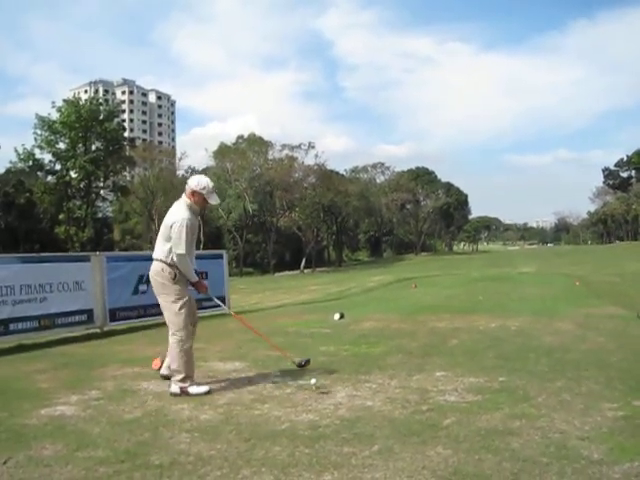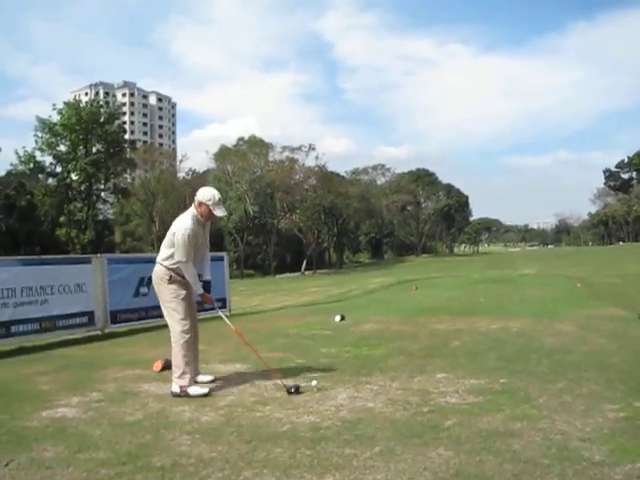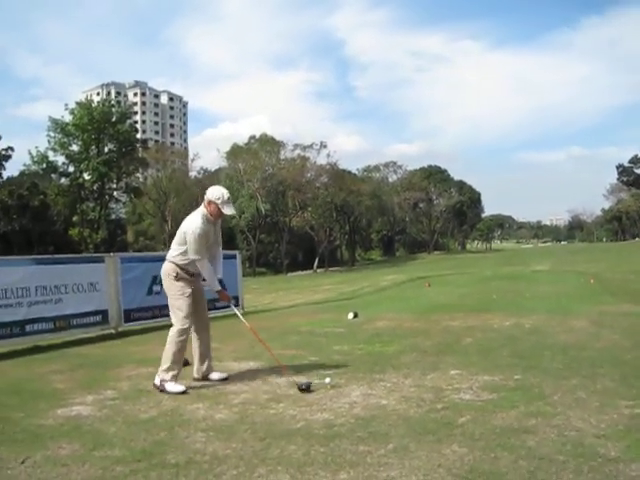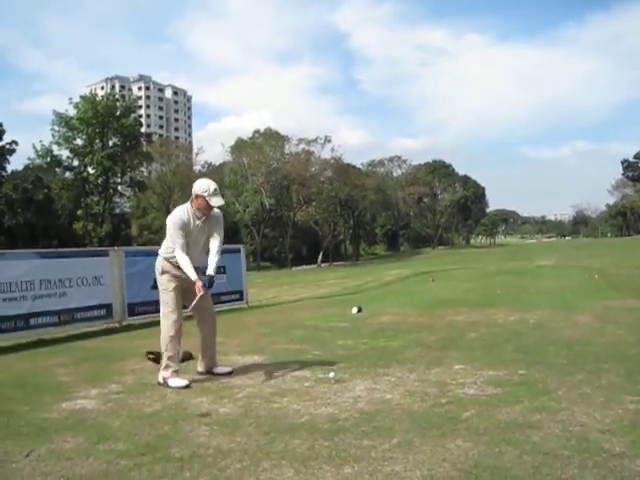
dt=0.3s
person 1, frame 1
left shoulder: (189, 210)
right shoulder: (182, 217)
right elbow: (180, 256)
left wrist: (193, 276)
right wrist: (195, 280)
left hip: (171, 273)
right hip: (167, 274)
left knee: (188, 321)
right knee: (181, 328)
left ankle: (171, 367)
right ankle: (181, 383)
person 1, frame 2
left shoulder: (203, 222)
right shoulder: (185, 227)
left elbow: (203, 252)
right elbow: (185, 263)
left wrist: (206, 281)
right wrist: (201, 292)
left hip: (180, 277)
right hip: (167, 277)
left knee: (191, 325)
right knee: (181, 327)
left ankle: (190, 373)
right ankle: (181, 383)
person 1, frame 3
left shoulder: (214, 220)
right shoulder: (195, 225)
left elbow: (216, 249)
right elbow: (201, 261)
left wrist: (219, 278)
right wrist: (218, 289)
left hip: (192, 275)
right hip: (176, 274)
left knee: (201, 323)
right knee: (181, 324)
left ankle: (203, 370)
right ankle: (165, 377)
person 1, frame 4
left shoulder: (215, 215)
right shoulder: (178, 217)
left elbow: (215, 246)
right elbow: (179, 253)
left wrist: (209, 275)
right wrist: (195, 279)
left hip: (194, 271)
right hip: (170, 269)
left knee: (207, 317)
right knee: (172, 320)
left ankle: (208, 364)
right ankle: (167, 373)
